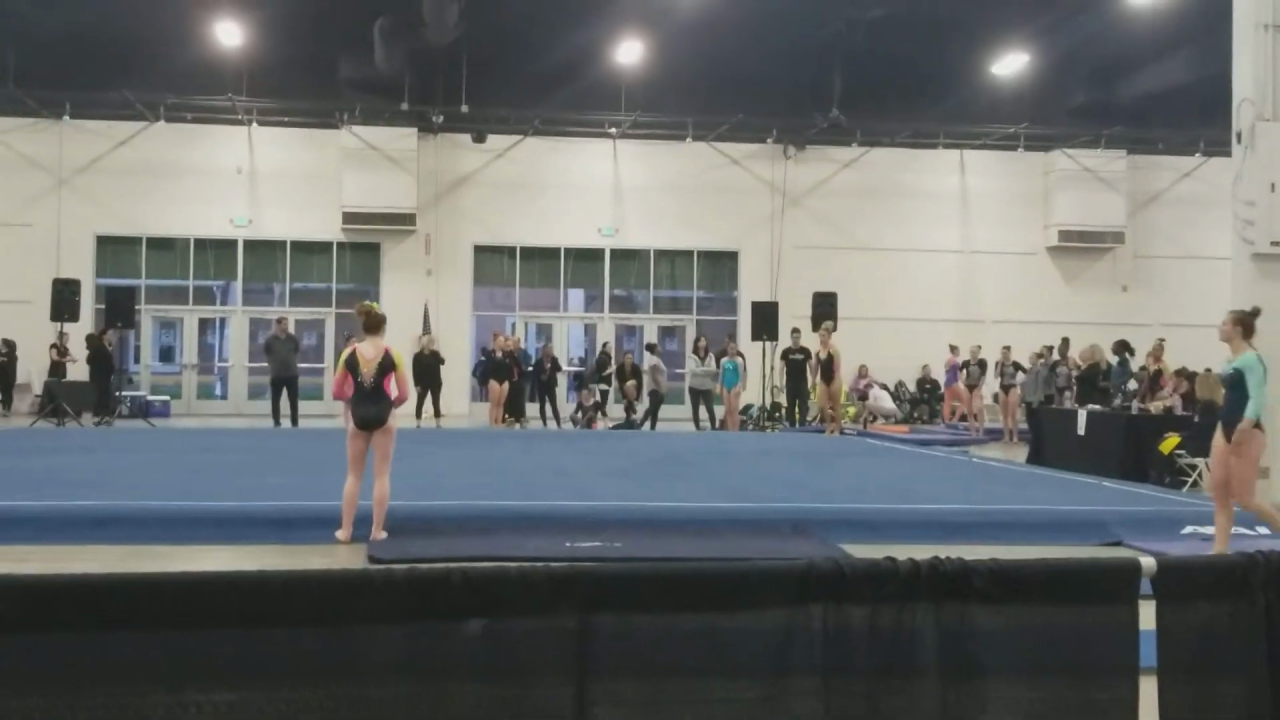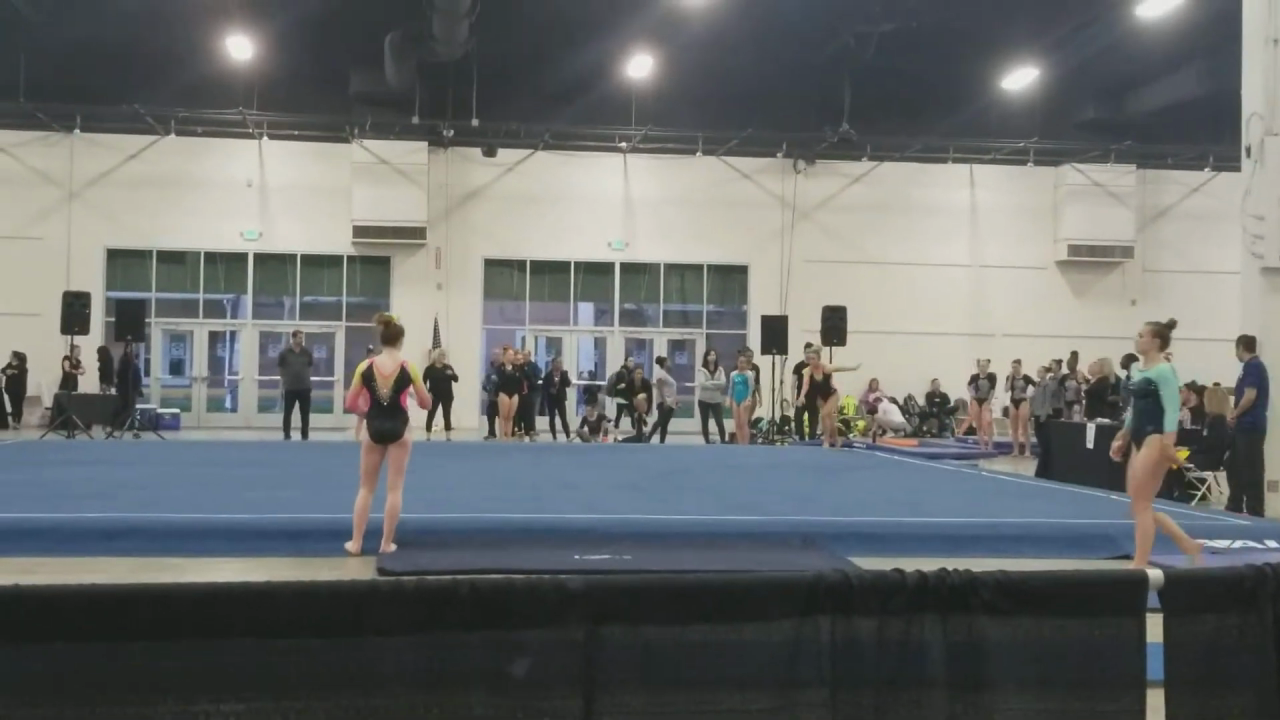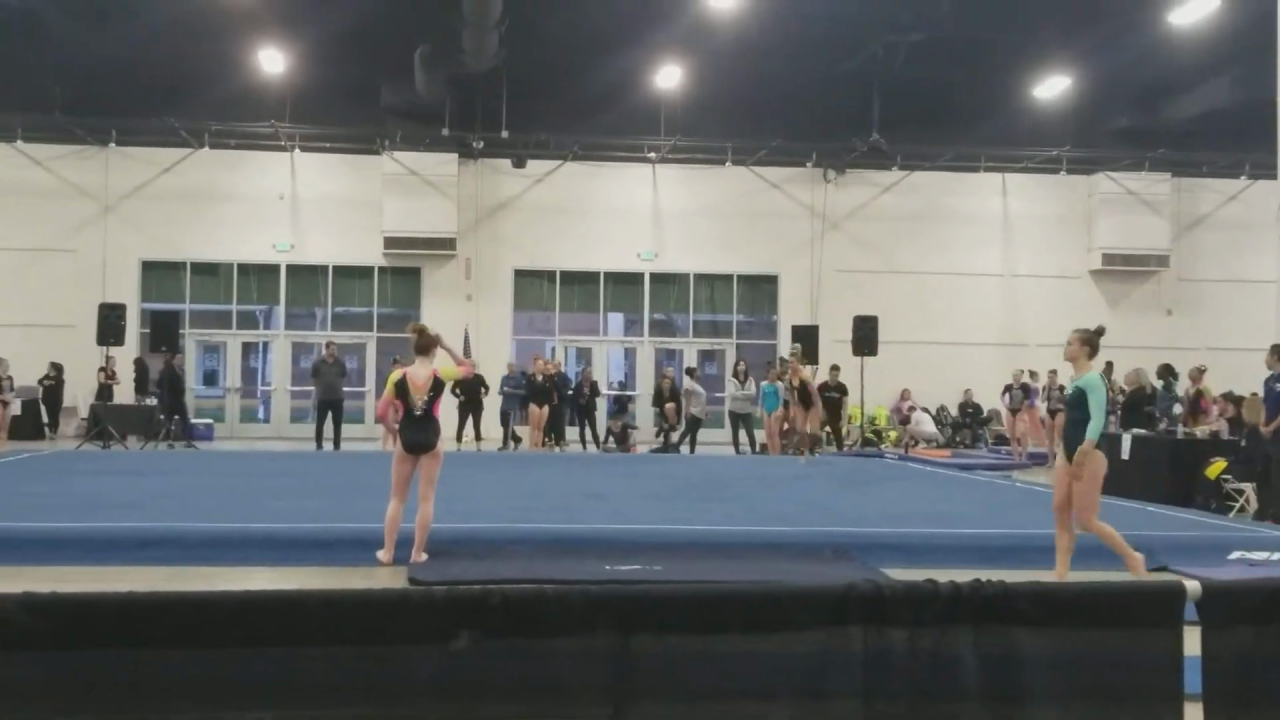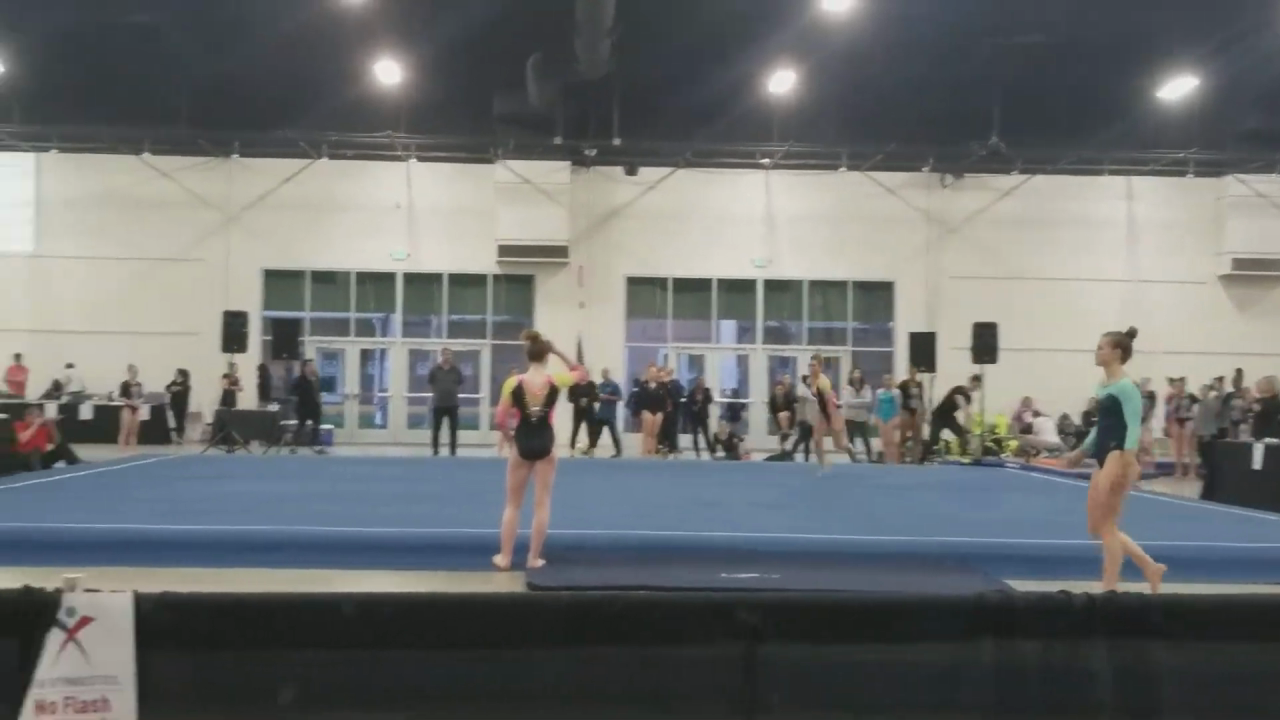
dt=0.5s
person 1, frame 1
left shoulder: (1251, 361)
right shoulder: (1230, 361)
left elbow: (1256, 398)
left wrist: (1243, 429)
left hip: (1247, 433)
right hip: (1225, 429)
left knee: (1242, 498)
right knee: (1219, 493)
right ankle: (1220, 548)
person 1, frame 2
left shoulder: (1164, 372)
right shoulder: (1137, 370)
left elbow: (1171, 410)
left wrist: (1168, 445)
right wrist: (1122, 438)
left hip: (1156, 442)
right hip: (1139, 441)
left knee: (1140, 506)
right knee: (1143, 506)
left ankle: (1140, 566)
right ankle: (1189, 545)
person 1, frame 3
left shoulder: (1093, 381)
right shoulder: (1073, 380)
left elbow: (1098, 420)
left wrist: (1083, 453)
left hip: (1087, 454)
right hip: (1068, 452)
left knee: (1086, 520)
right knee: (1061, 515)
left ankle: (1132, 558)
right ankle: (1061, 577)
person 1, frame 4
left shoulder: (1126, 387)
right shoulder: (1104, 386)
left elbow: (1134, 428)
left wrist: (1127, 465)
right wrist: (1079, 454)
left hip: (1118, 458)
right hip: (1105, 459)
left knee: (1104, 526)
right knee: (1098, 526)
left ankle: (1109, 591)
right ankle: (1152, 568)
person 2, frame 1
left shoulder: (349, 354)
right shoulder: (392, 355)
left elbow: (337, 391)
right elbow: (404, 395)
left hip: (358, 416)
right hip: (383, 416)
left knee: (353, 475)
right knee: (381, 475)
left ankle: (346, 530)
right ankle: (377, 530)
person 2, frame 2
left shoulder: (365, 367)
right shoulder: (408, 368)
left elbow: (350, 404)
right elbow: (426, 404)
left hip: (374, 429)
right hip: (398, 429)
left knee: (366, 488)
right knee: (394, 489)
left ankle: (356, 542)
right ankle: (387, 543)
person 2, frame 3
left shoulder: (398, 377)
right shoulder: (441, 375)
left elbow: (381, 413)
right elbow: (469, 368)
left wrist: (393, 429)
right wrist: (447, 347)
left hip: (406, 438)
right hip: (431, 439)
left knee: (396, 499)
right knee: (426, 499)
left ankle: (387, 552)
right ankle: (417, 553)
person 2, frame 4
left shoulder: (513, 383)
right shoulder: (556, 381)
left elbow: (500, 419)
right elbow: (581, 372)
left wrist: (510, 435)
right wrist: (558, 352)
left hip: (522, 444)
right hip: (545, 444)
left knee: (512, 504)
right knee: (542, 504)
left ankle: (505, 557)
right ankle: (534, 558)
